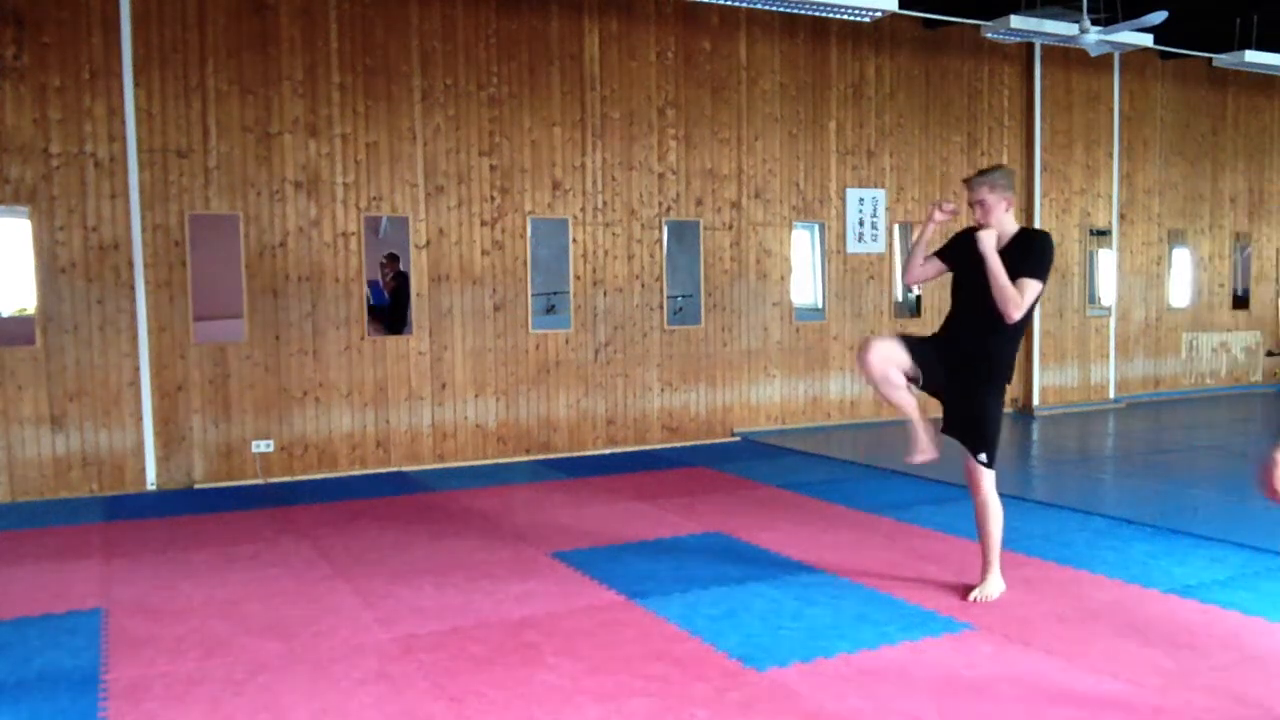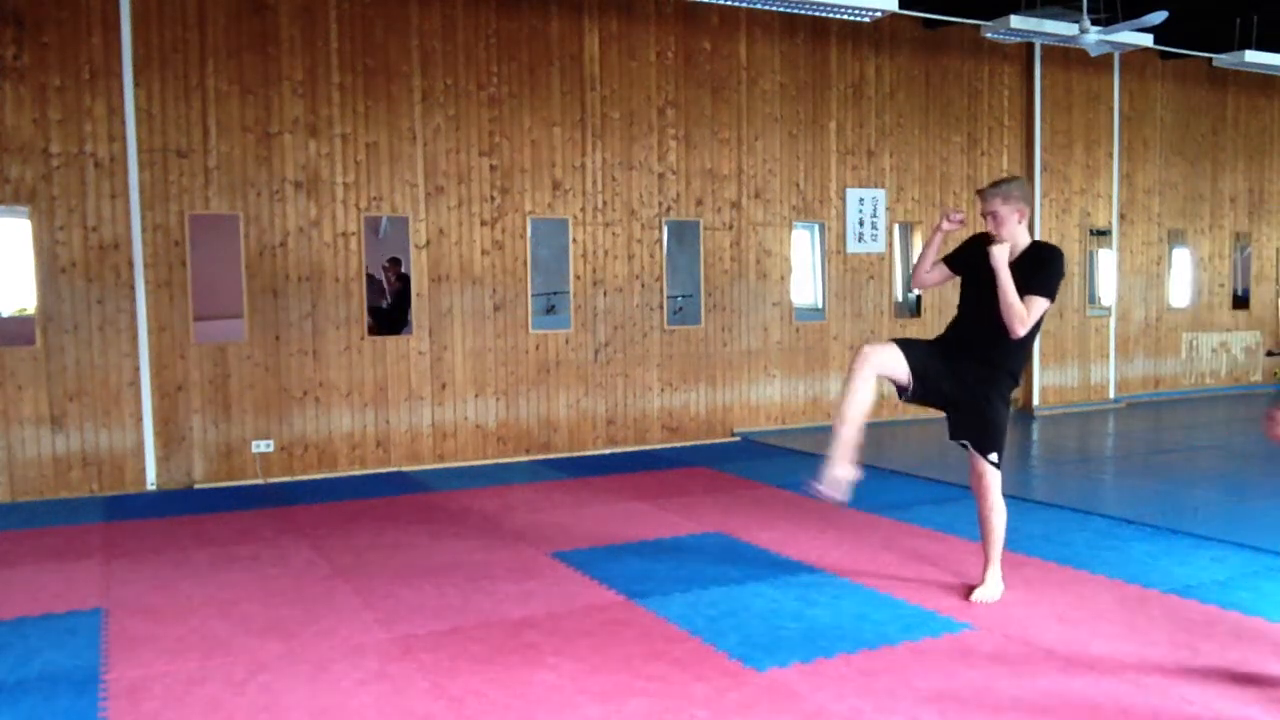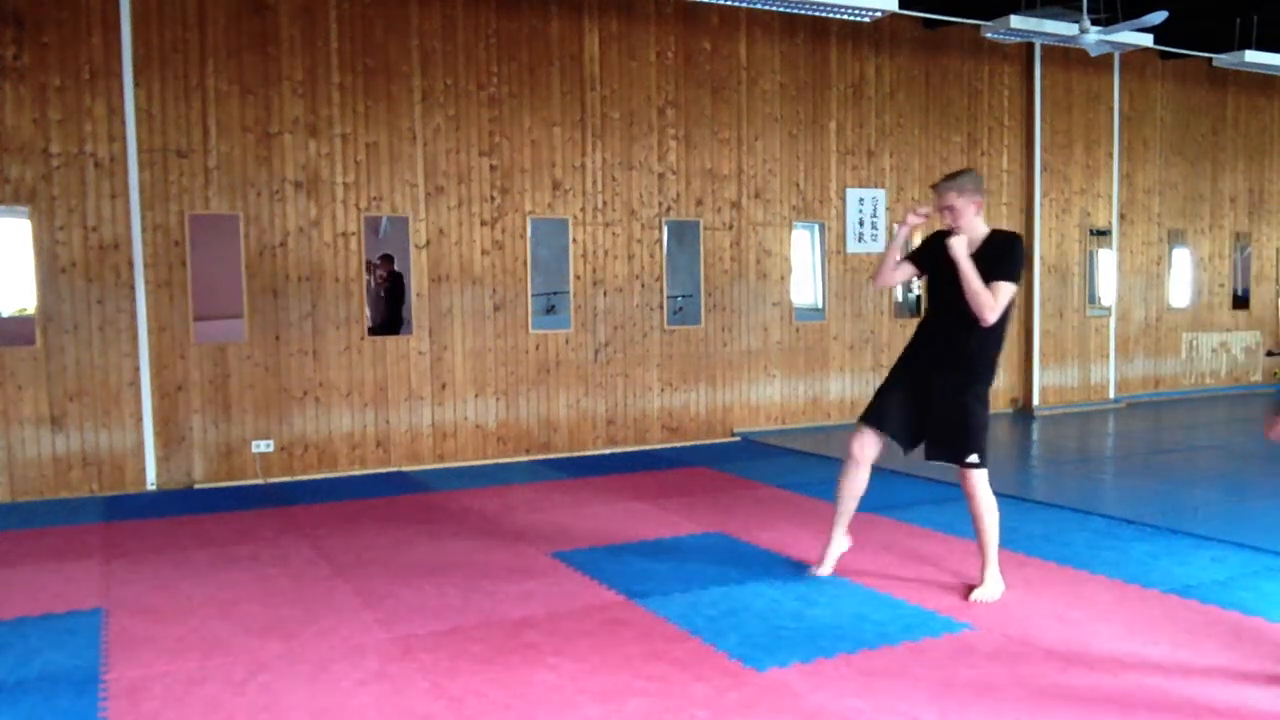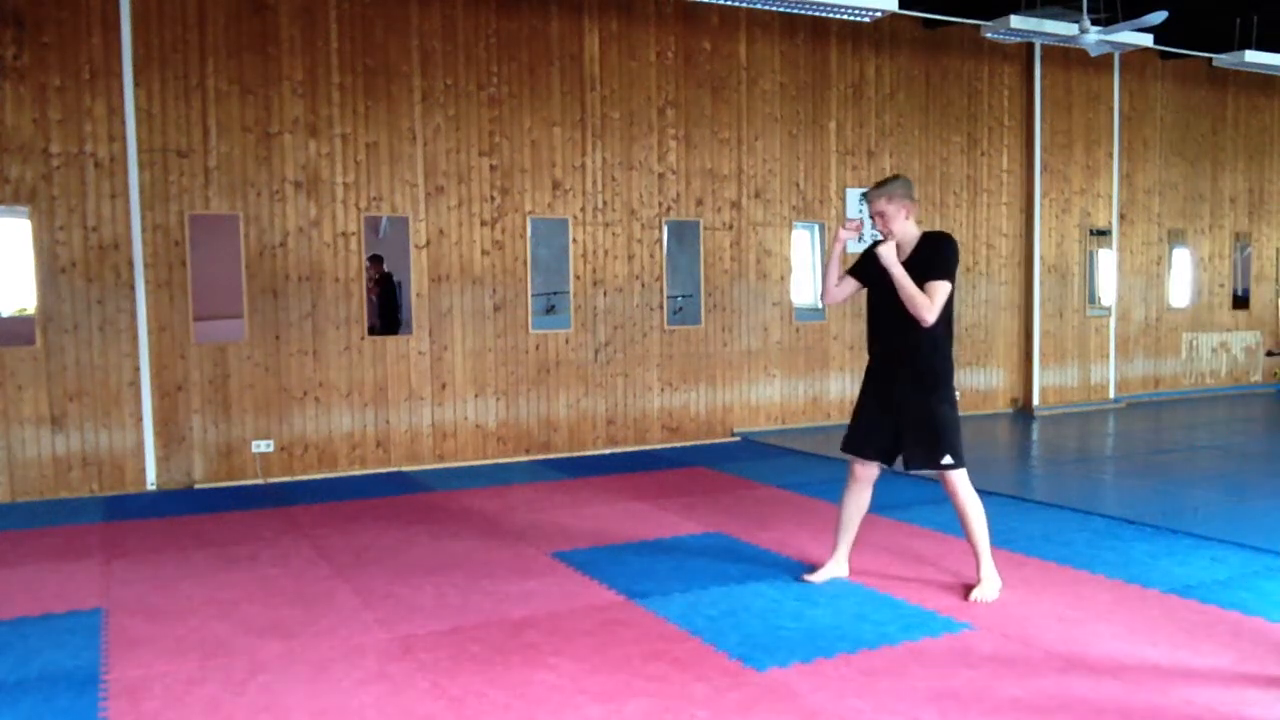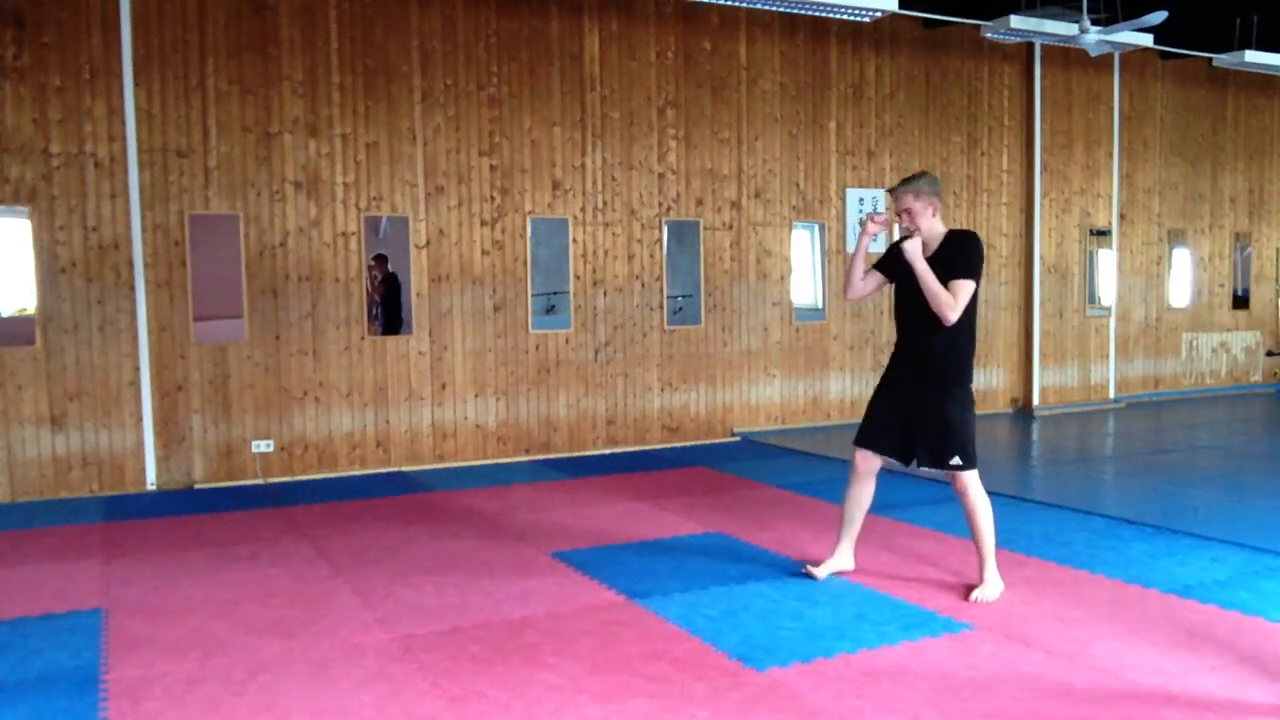
dt=0.4s
person 1, frame 1
left shoulder: (1020, 243)
right shoulder: (964, 239)
left elbow: (1012, 311)
right elbow: (912, 276)
left wrist: (987, 253)
right wrist: (927, 226)
left hip: (985, 370)
right hip: (950, 350)
left knee: (979, 478)
right knee: (874, 351)
left ankle: (992, 575)
right ankle: (921, 432)
person 1, frame 2
left shoulder: (1048, 260)
right shoulder: (977, 248)
left elbow: (1019, 326)
right elbow: (921, 279)
left wrist: (1000, 267)
right wrist: (936, 235)
left hip: (989, 379)
right hip: (945, 358)
left knee: (985, 478)
right knee: (870, 358)
left ankle: (992, 575)
right ankle: (841, 464)
person 1, frame 3
left shoulder: (1007, 246)
right shoulder: (938, 243)
left elbow: (988, 314)
right elbow: (884, 279)
left wrist: (961, 257)
right wrist: (904, 231)
left hip: (965, 379)
right hip: (917, 365)
left knee: (973, 480)
right knee: (862, 445)
left ankle: (992, 575)
right ankle: (838, 537)
person 1, frame 4
left shoulder: (939, 246)
right shoulder: (875, 254)
left elbow: (927, 314)
right elbow: (830, 296)
left wrist: (892, 265)
right wrist: (839, 244)
left hip: (929, 383)
right hip: (882, 381)
left knee: (954, 479)
right knee: (861, 471)
left ankle: (988, 572)
right ankle: (839, 560)
person 1, frame 5
left shoulder: (965, 245)
right shoulder: (902, 250)
left elbow: (950, 313)
right elbow: (853, 290)
left wrist: (917, 260)
right wrist: (864, 238)
left hip: (947, 382)
right hip: (902, 375)
left knee: (964, 479)
right knee: (864, 461)
left ankle: (990, 574)
right ankle: (843, 553)
